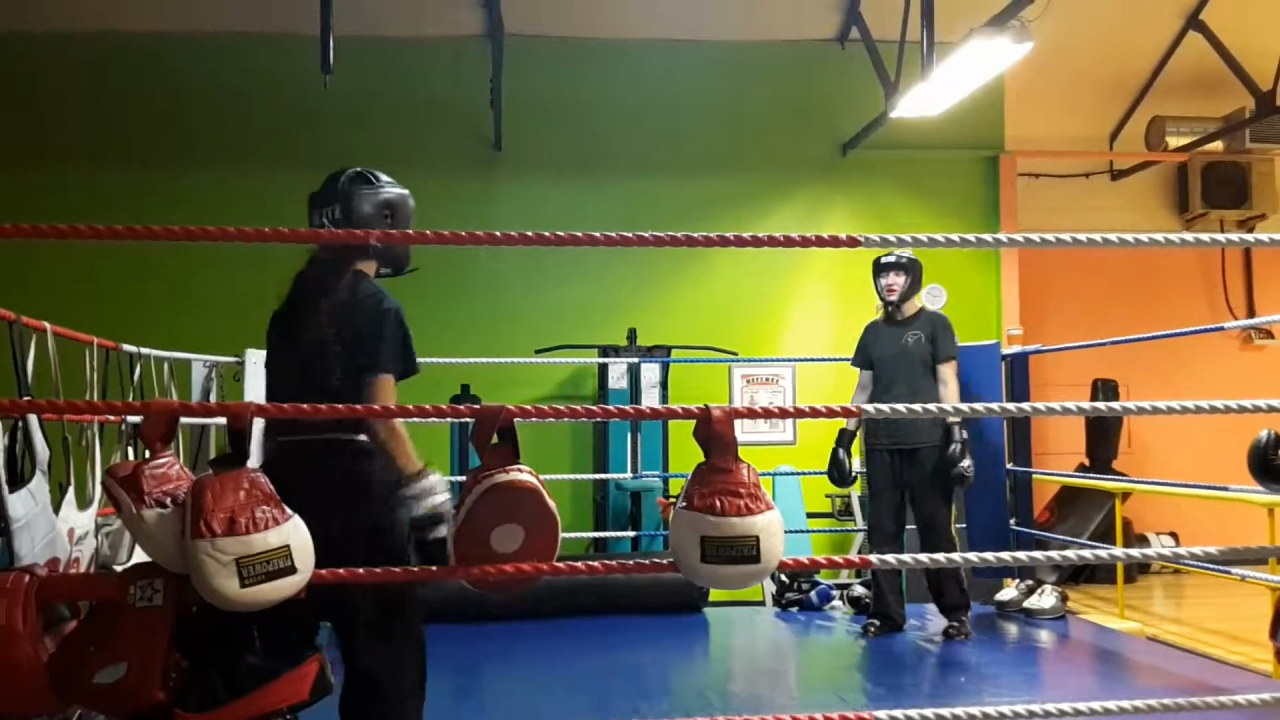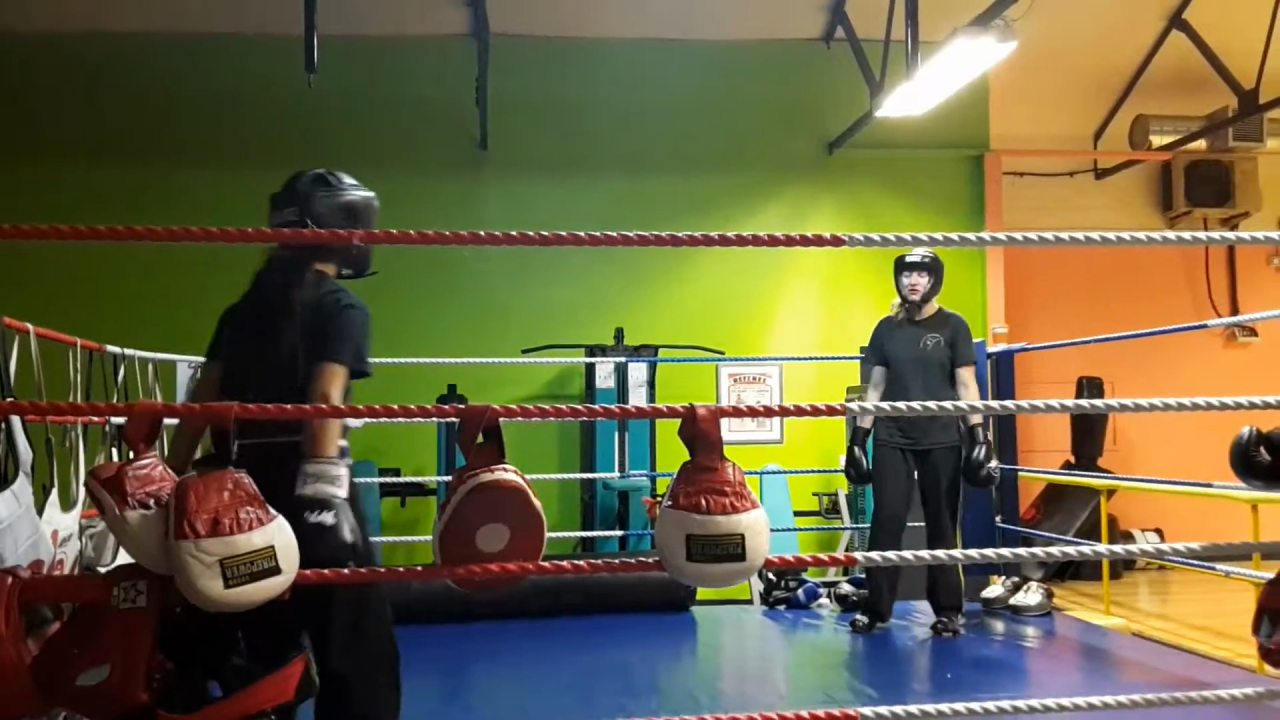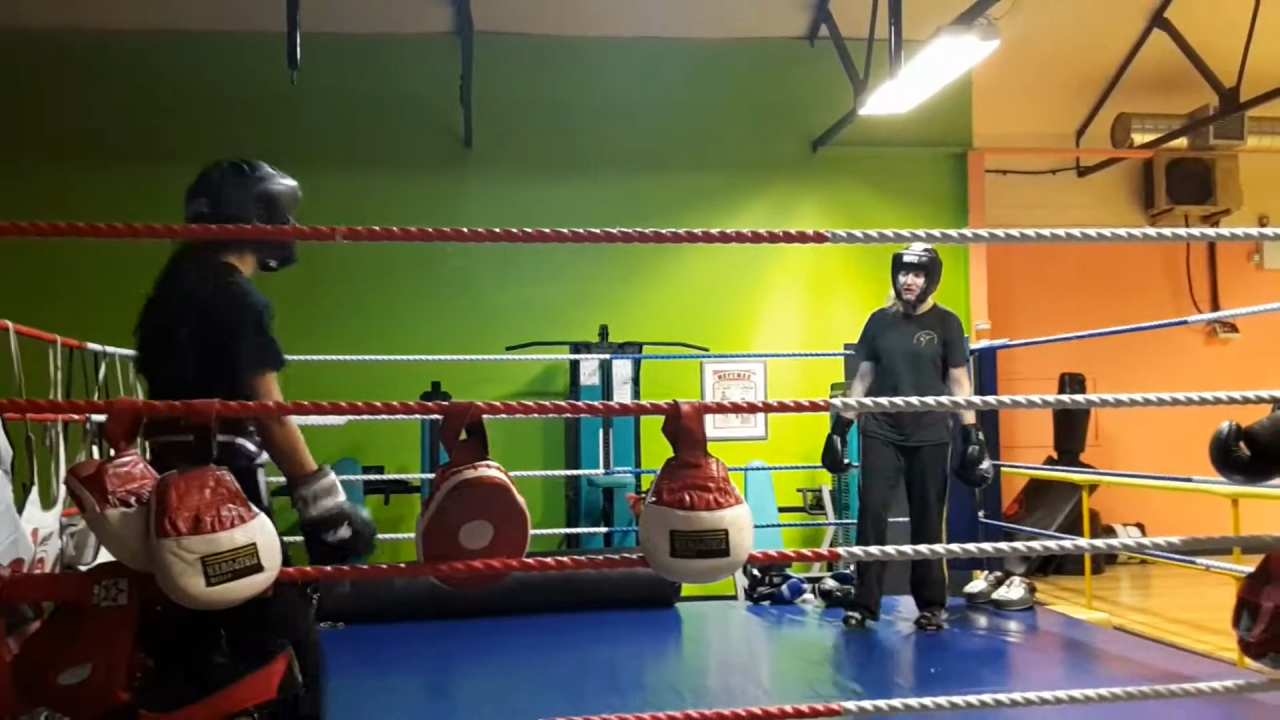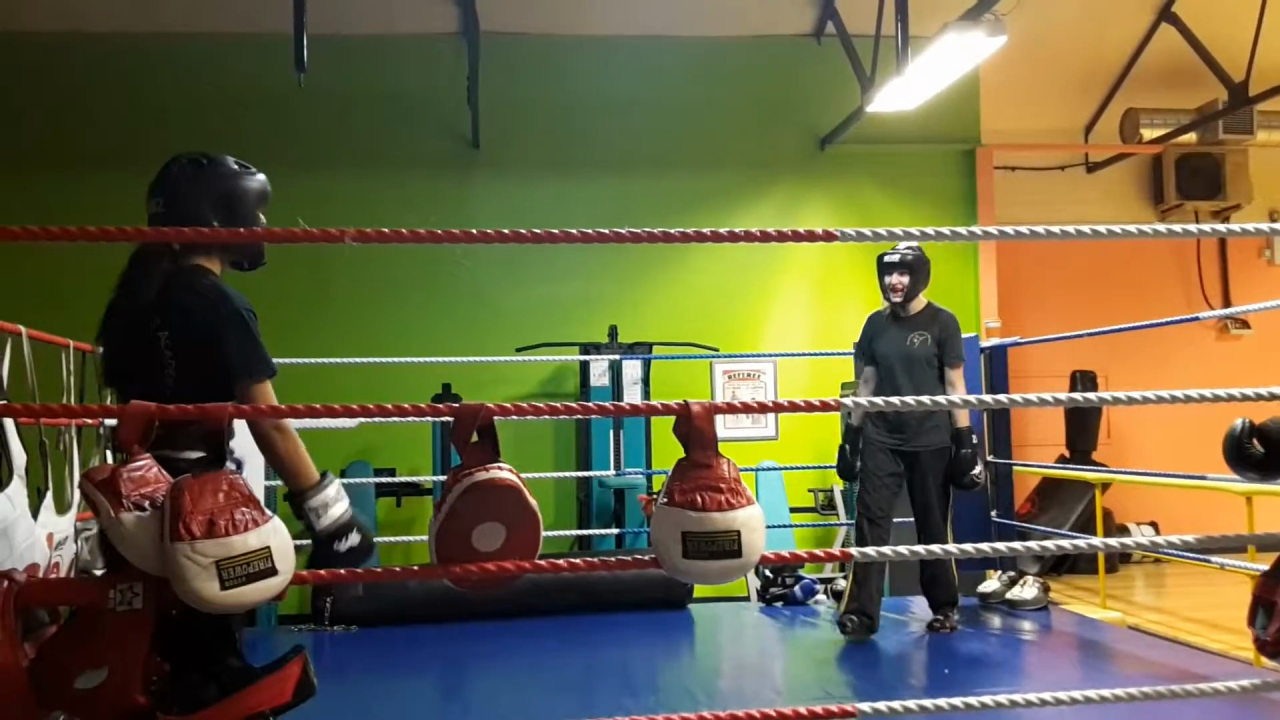
dt=0.3s
person 1, frame 1
left shoulder: (292, 305)
right shoulder: (377, 306)
left elbow: (278, 410)
right elbow: (380, 417)
right wrist: (431, 502)
left hip: (284, 475)
right hip: (350, 480)
right knee: (384, 642)
person 1, frame 2
left shoulder: (245, 309)
right shoulder: (340, 306)
left elbow: (200, 406)
right elbow: (325, 402)
right wrist: (324, 501)
left hip: (246, 482)
right hip: (303, 486)
left knee: (263, 644)
right knee: (357, 647)
person 1, frame 3
left shoulder: (177, 293)
right shoulder: (238, 300)
right elbow: (268, 414)
right wrist: (327, 503)
left knee: (180, 651)
right knee: (280, 642)
person 1, frame 4
left shoulder: (141, 296)
right shoulder: (218, 304)
right elbow: (267, 423)
right wrist: (328, 513)
left knee: (164, 664)
right knee: (209, 671)
person 2, frame 1
left shoulder: (934, 323)
right shoulder: (873, 331)
left elbow: (947, 382)
right elbow: (864, 389)
left wrist: (956, 433)
right wrist: (845, 438)
left hip: (928, 440)
right hip: (882, 442)
left knee: (935, 526)
right knee: (882, 528)
left ankle: (956, 611)
right ankle: (887, 612)
person 2, frame 2
left shoulder: (952, 326)
right shoulder: (886, 328)
left elbow: (966, 385)
right elbow: (876, 387)
left wrist: (978, 435)
right wrist: (858, 437)
left hip: (941, 441)
right hip: (892, 440)
left knee: (942, 526)
right knee: (886, 521)
left ankle: (948, 610)
right ankle: (876, 606)
person 2, frame 3
left shoulder: (946, 323)
right shoulder: (879, 321)
left elbow: (959, 384)
right elbow: (863, 378)
left wrist: (973, 437)
right wrist: (840, 427)
left hip: (930, 437)
right hip: (881, 432)
left knee: (927, 522)
right knee: (872, 512)
left ankle: (931, 604)
right ankle: (864, 602)
person 2, frame 4
left shoulder: (941, 322)
right shoulder: (876, 324)
left elbow: (955, 385)
left wrist: (965, 440)
right wrist: (850, 436)
left hip: (931, 441)
right hip: (880, 438)
left knee: (933, 526)
right knee: (870, 519)
left ankle: (944, 607)
right ankle: (861, 611)
